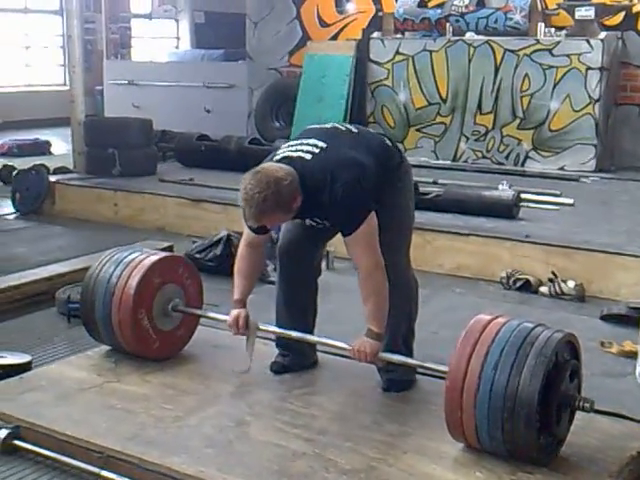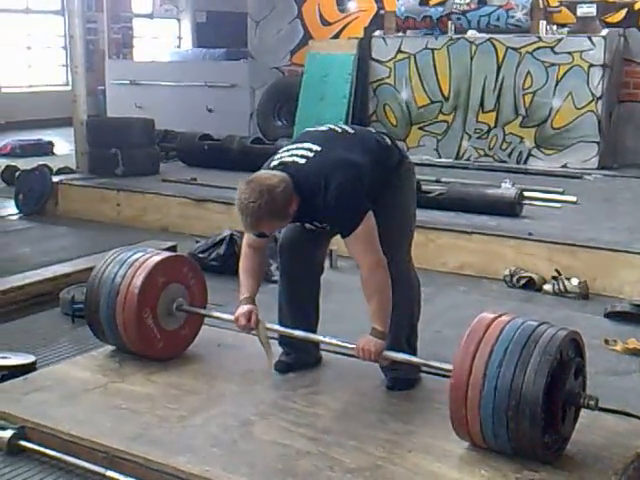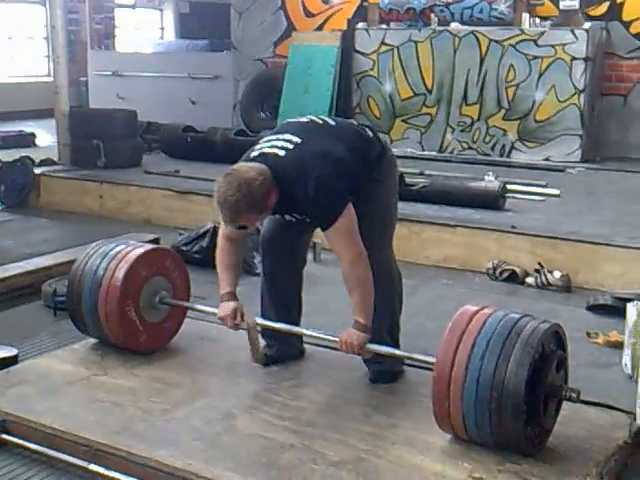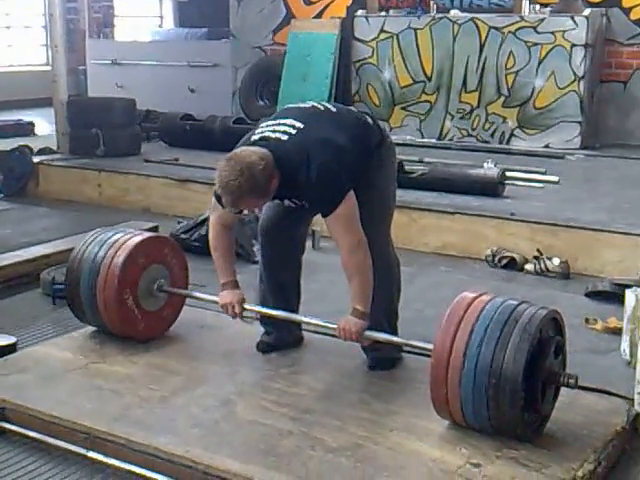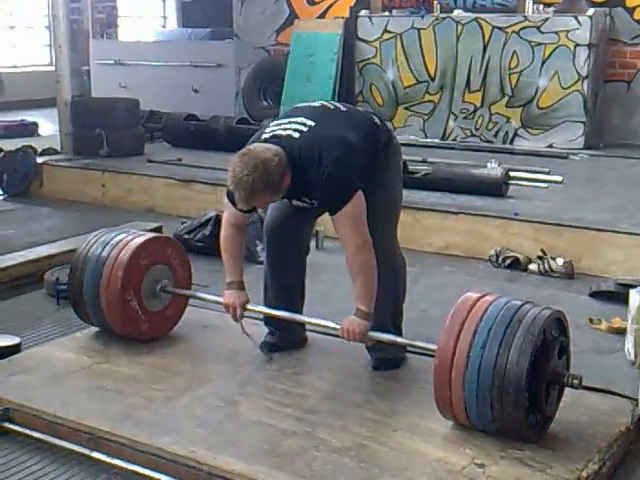
dt=0.3s
person 1, frame 1
left shoulder: (342, 191)
right shoulder: (263, 191)
left elbow: (370, 266)
right elbow: (251, 246)
left wrist: (374, 334)
right wrist: (239, 302)
left hip: (386, 175)
left knee: (393, 264)
right knee: (291, 253)
right ankle: (295, 349)
person 1, frame 2
left shoulder: (337, 194)
right shoulder: (263, 194)
left elbow: (372, 264)
right elbow: (253, 246)
left wrist: (378, 332)
right wrist: (246, 299)
left hip: (388, 173)
left knee: (394, 262)
right knee: (292, 251)
left ankle: (401, 359)
right ankle: (299, 348)
person 1, frame 3
left shoulder: (317, 187)
right shoulder: (243, 186)
left elbow: (353, 256)
right elbow: (228, 238)
left wrist: (361, 326)
right wrist: (227, 295)
left hip: (370, 165)
left knee: (375, 255)
right knee: (275, 243)
left ankle: (384, 352)
right ankle: (282, 341)
person 1, frame 4
left shoulder: (319, 173)
right shoulder: (239, 170)
left elbow: (352, 244)
right elbow: (219, 224)
left wrist: (359, 313)
right wrist: (228, 284)
left hip: (368, 153)
left knee: (373, 242)
right knee: (273, 231)
left ankle: (382, 339)
right ankle: (281, 328)
person 1, frame 5
left shoulder: (331, 171)
right shoulder: (249, 170)
left elbow: (358, 245)
right elbow: (232, 224)
left wrist: (362, 314)
right wrist: (234, 284)
left hip: (375, 154)
left knee: (380, 243)
right knee: (278, 231)
left ankle: (386, 339)
right ankle: (284, 329)
